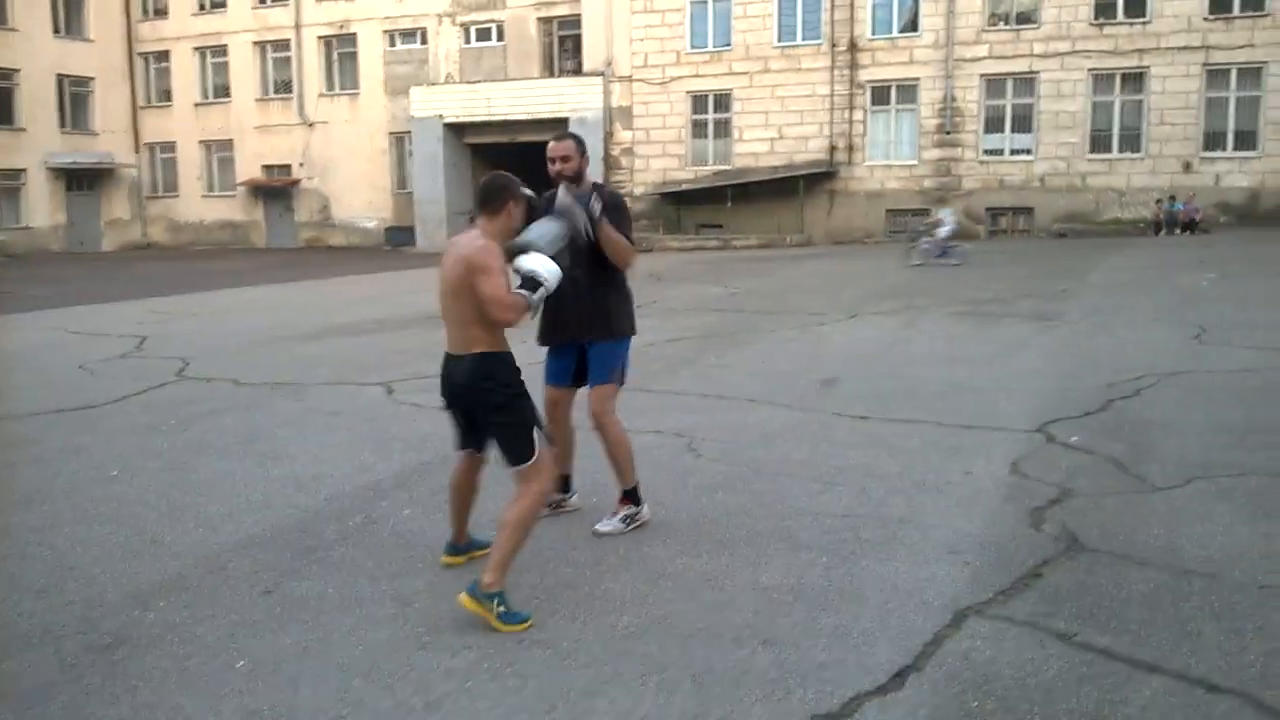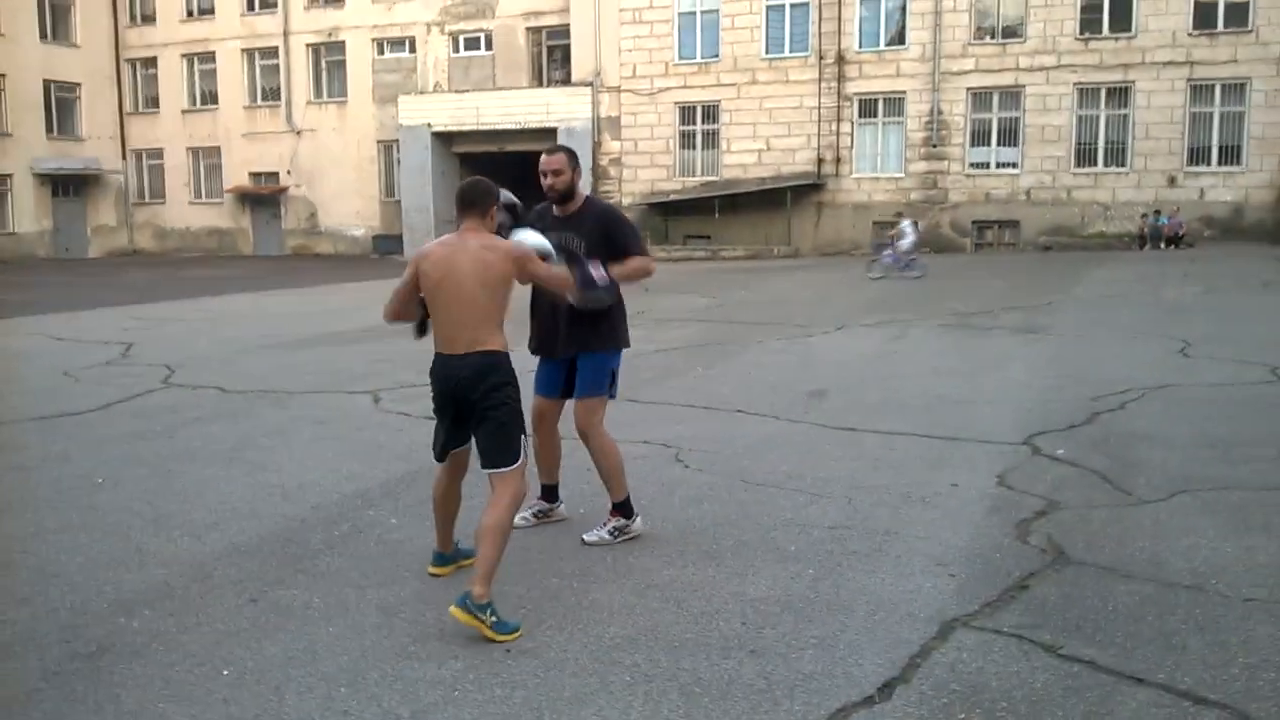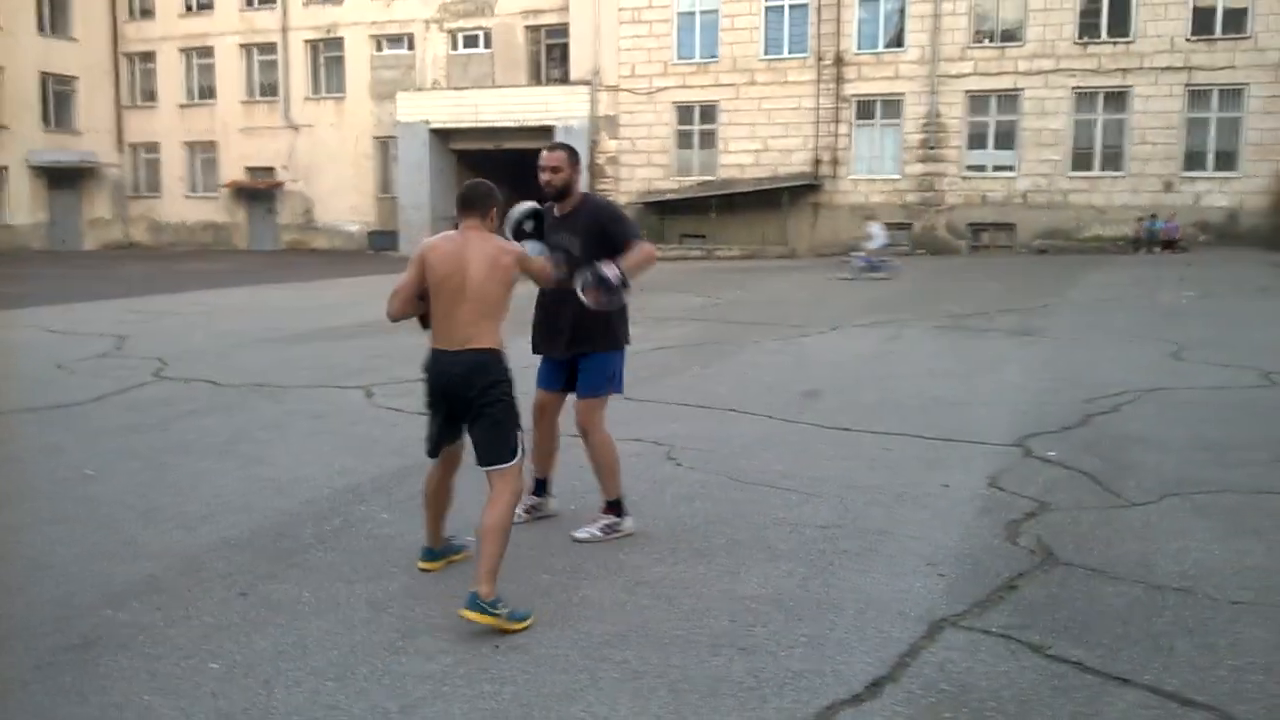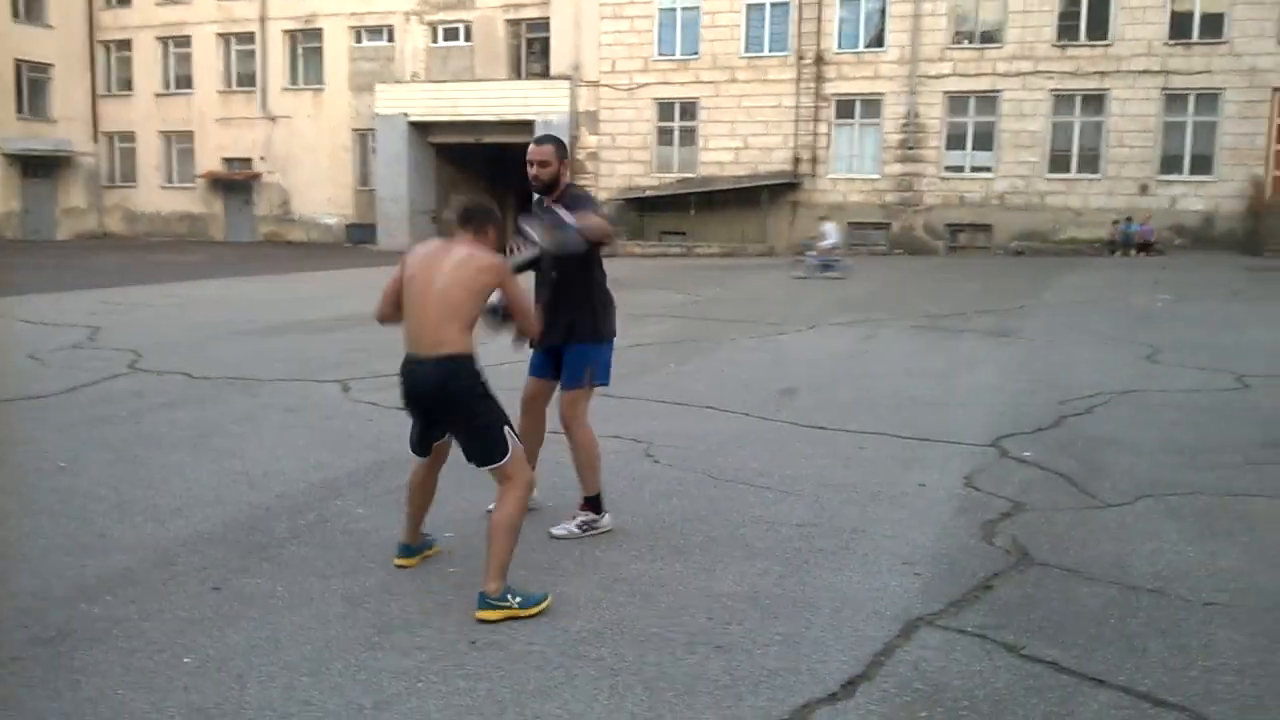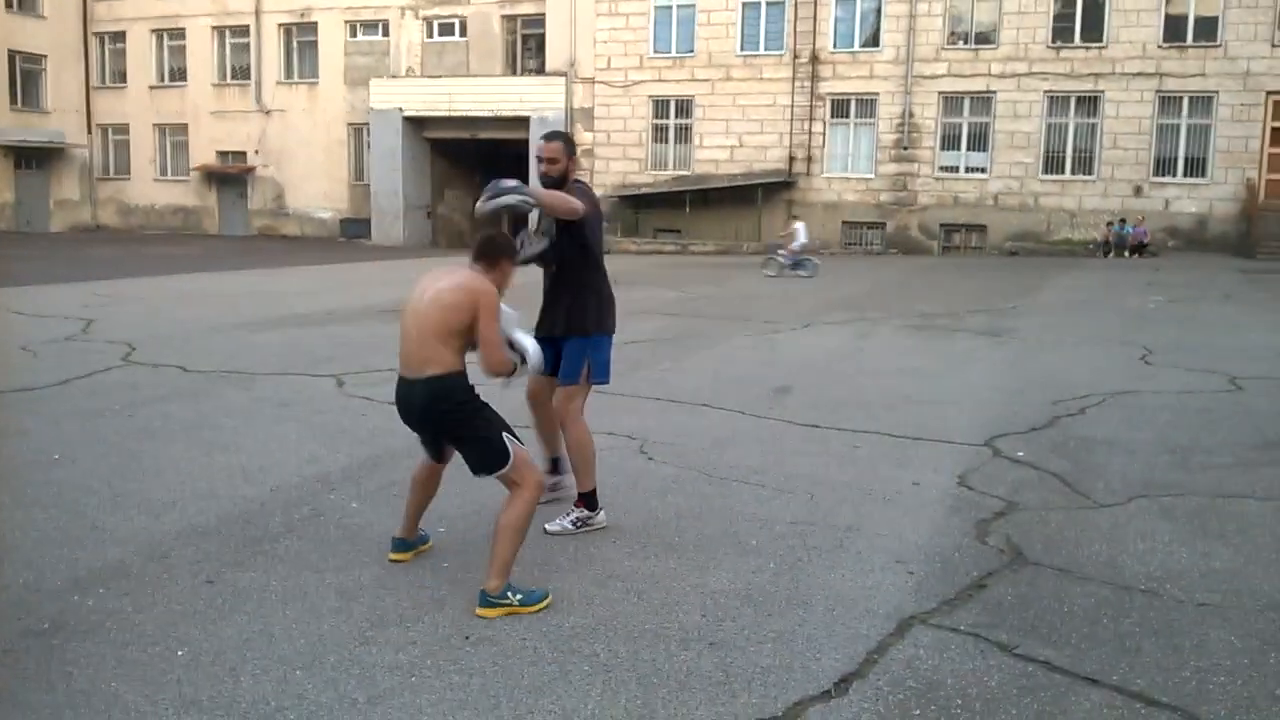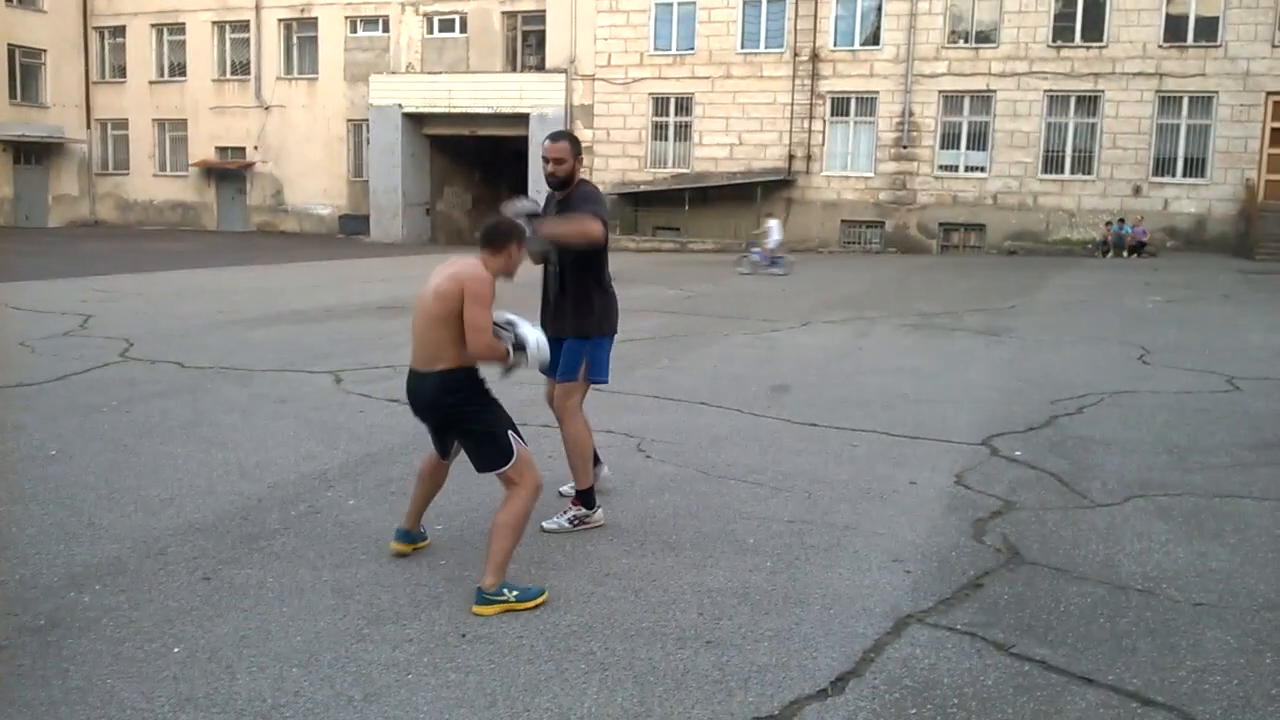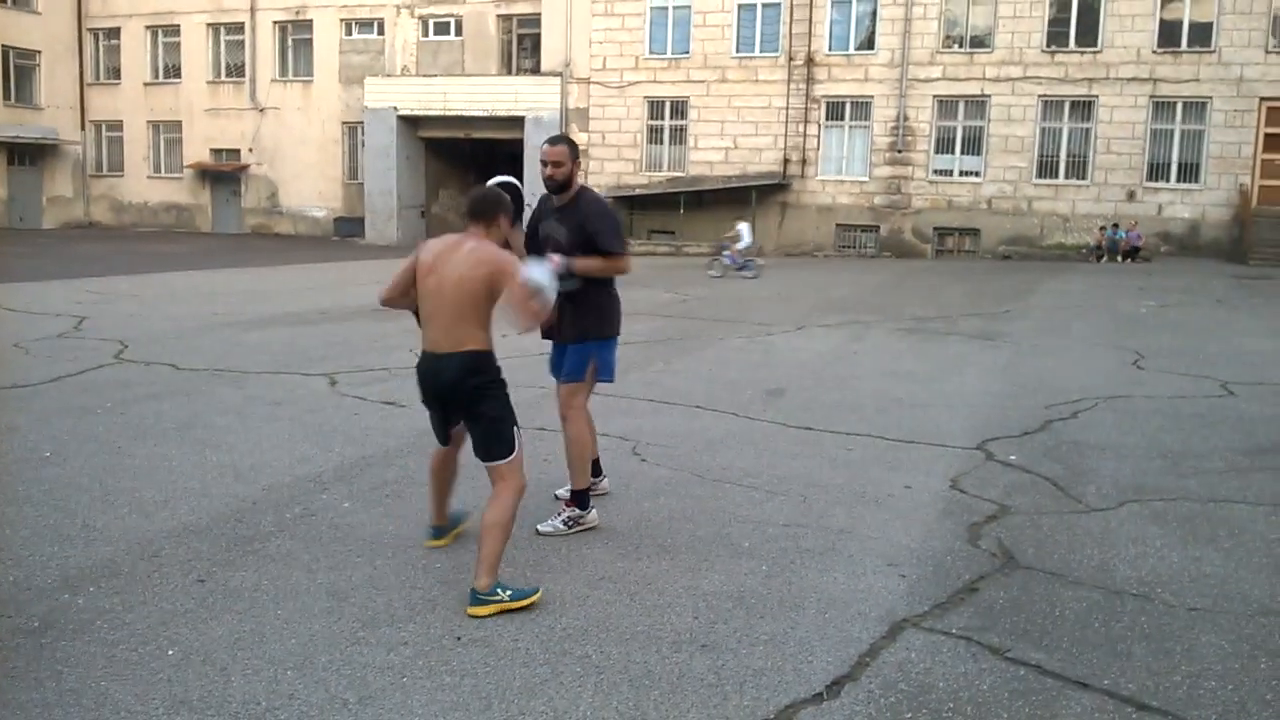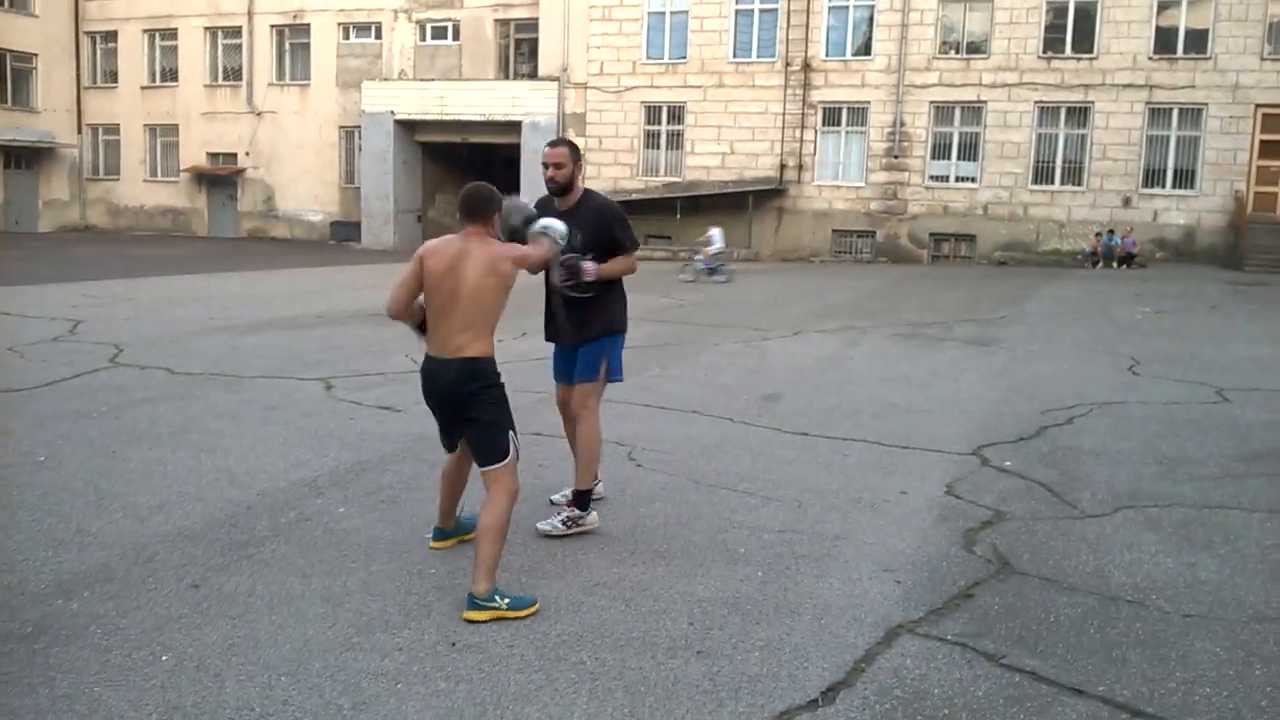
dt=0.1s
person 1, frame 1
left shoulder: (459, 245)
right shoulder: (486, 252)
right elbow: (505, 313)
left wrist: (515, 288)
right wrist: (532, 294)
left hip: (455, 370)
right hip: (491, 372)
left knee: (471, 454)
right knee: (537, 480)
left ankle: (459, 542)
right ankle: (488, 588)
person 1, frame 2
left shoulder: (428, 253)
right shoulder: (508, 250)
left elbow: (393, 312)
right elbow: (563, 285)
right wrist: (541, 262)
left hip: (446, 370)
right hip: (491, 373)
left knee: (452, 462)
right knee: (509, 488)
left ankle: (445, 551)
right ankle: (477, 597)
person 1, frame 3
left shoulder: (430, 249)
right shoulder: (511, 251)
left elbow: (396, 311)
right elbow: (548, 276)
left hip: (440, 367)
right hip: (484, 370)
left knee: (445, 458)
right knee: (507, 486)
left ankle: (435, 546)
right ankle: (483, 596)
person 1, frame 4
left shoulder: (417, 254)
right shoulder: (490, 264)
left elbow: (384, 313)
right elbow: (531, 323)
left hip: (414, 375)
right hip: (454, 378)
left knee: (430, 454)
right knee: (517, 477)
left ankle: (412, 543)
right ankle: (496, 593)
person 1, frame 5
left shoulder: (433, 278)
right shoulder: (484, 292)
right elbow: (493, 364)
right wrist: (515, 361)
left hip: (408, 394)
right hip: (447, 394)
left knee: (440, 455)
right knee: (528, 483)
left ankle: (405, 538)
right ankle: (496, 591)
person 1, frame 6
left shoulder: (449, 267)
right shoulder: (480, 280)
right elbow: (480, 347)
right wrist: (512, 354)
left hip: (421, 386)
right hip: (458, 388)
left knee: (444, 451)
right knee: (525, 484)
left ankle: (408, 531)
right ankle: (491, 588)
person 1, frame 7
left shoulder: (429, 249)
right shoulder: (499, 259)
left elbow: (389, 297)
right elbow: (530, 317)
right wrist: (539, 295)
left hip: (430, 369)
right hip: (475, 372)
left knee: (450, 441)
right knee: (509, 481)
left ankle: (440, 523)
right ankle: (485, 589)
person 1, frame 8
left shoulder: (429, 251)
right shoulder: (507, 254)
left elbow: (397, 307)
right elbow: (543, 252)
right wrist: (549, 236)
left hip: (434, 373)
right hip: (475, 376)
left knee: (462, 448)
right knee: (503, 486)
left ankle: (447, 526)
right ankle: (483, 594)
person 2, frame 1
left shoulder: (607, 201)
right shoulder: (547, 205)
left elbow: (625, 260)
left wrist: (597, 216)
left hip: (606, 324)
right hip: (563, 325)
left knee: (601, 411)
right knee: (554, 405)
left ankle: (632, 502)
right ankle: (562, 491)
person 2, frame 2
left shoulder: (603, 216)
right shoulder: (539, 217)
left elbow: (646, 263)
left wrist: (609, 274)
left hip: (597, 336)
right hip: (555, 337)
left knee: (588, 422)
right knee: (542, 415)
left ankle: (625, 515)
right ankle: (548, 501)
person 2, frame 3
left shoulder: (600, 212)
right shoulder: (544, 216)
left elbow: (646, 252)
left wrist: (619, 269)
left hip: (600, 334)
right hip: (558, 333)
left knee: (588, 420)
right knee: (542, 409)
left ankle: (616, 514)
right ankle: (540, 495)
person 2, frame 4
left shoulder: (576, 200)
right shoulder: (541, 204)
left elbow: (601, 228)
left wrist: (575, 223)
left hip: (586, 323)
right hip: (553, 321)
left knee: (571, 413)
right knee: (531, 400)
left ankle: (594, 511)
person 2, frame 5
left shoulder: (578, 194)
right shoulder: (549, 198)
left elbow: (569, 208)
left wrist: (523, 192)
left hip: (587, 320)
right hip: (558, 316)
left knee: (567, 409)
right knee: (537, 394)
left ankle: (589, 508)
right ankle: (556, 475)
person 2, frame 6
left shoulder: (587, 197)
right shoulder: (554, 199)
left elbow: (592, 231)
left wrist: (537, 227)
right wrist: (529, 250)
left hip: (590, 319)
right hip: (562, 317)
left knee: (567, 405)
right knee: (557, 398)
left ankle: (586, 506)
right ankle: (593, 467)
person 2, frame 7
left shoulder: (593, 207)
right shoulder: (545, 205)
left elbow: (620, 263)
right elbow: (530, 253)
left wrist: (568, 265)
left hip: (593, 323)
right hip: (564, 320)
left knee: (570, 405)
right knee: (570, 402)
left ankle: (581, 507)
right ankle: (594, 475)
person 2, frame 8
left shoulder: (602, 209)
right shoulder: (542, 209)
left elbow: (631, 260)
left wrist: (598, 270)
left hip: (601, 323)
right hip: (563, 322)
left knee: (583, 407)
right knee: (566, 403)
left ankle: (582, 509)
right ankle: (588, 479)
